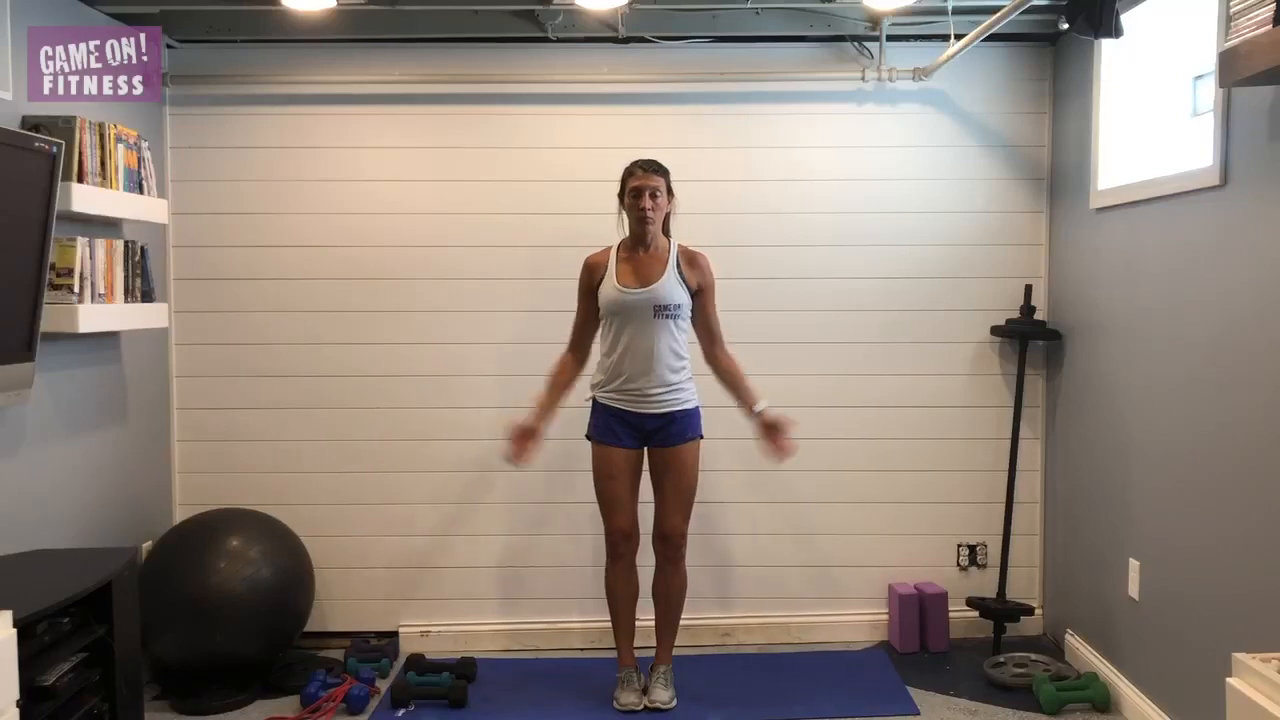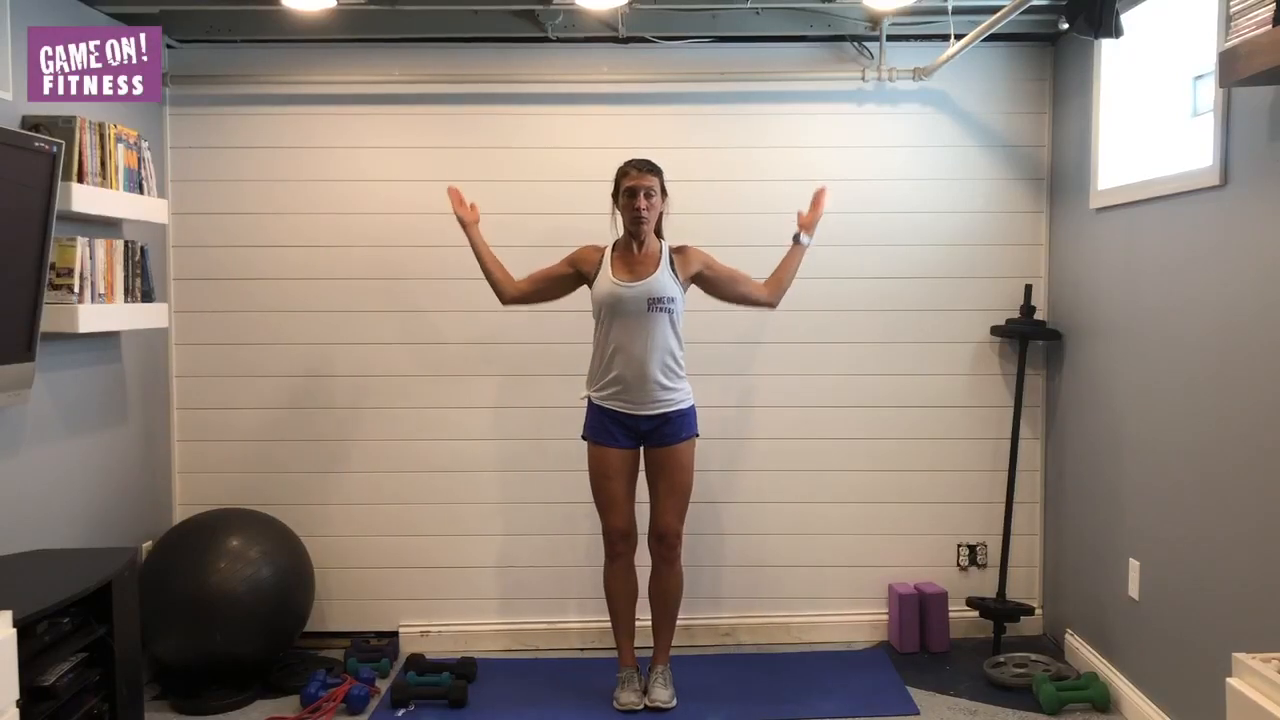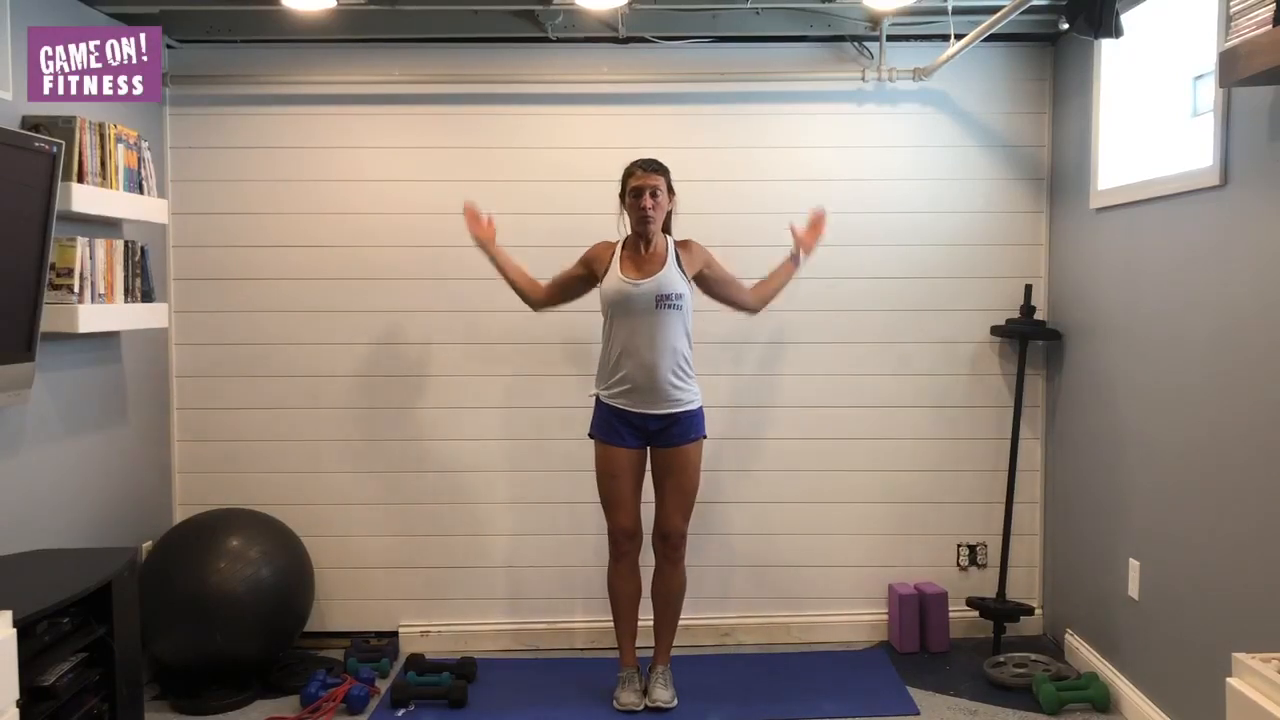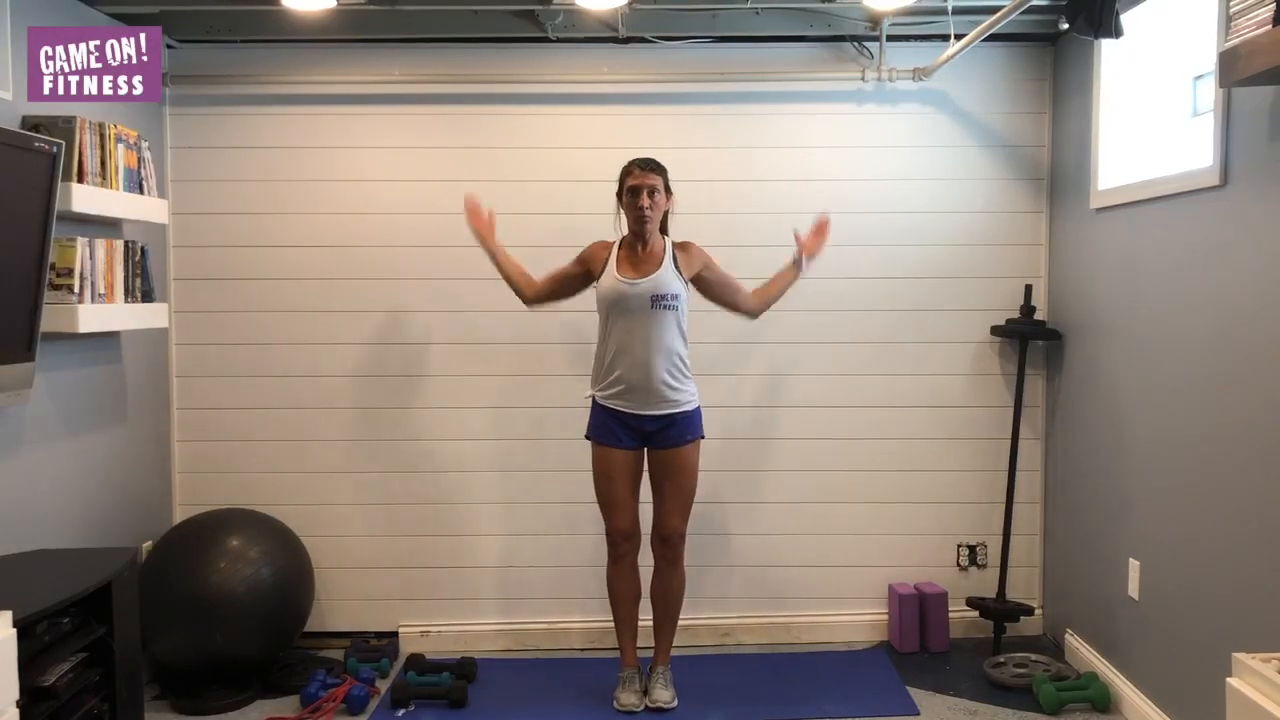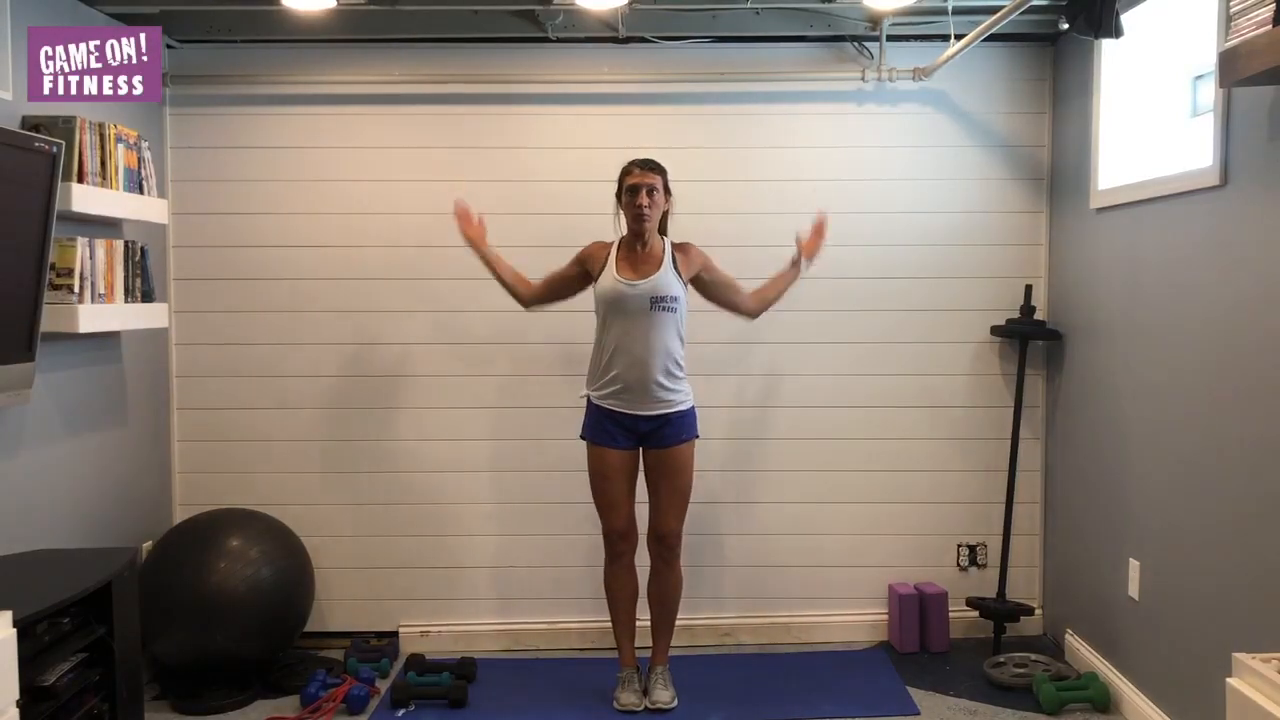
dt=1s
person 1, frame 1
left shoulder: (693, 265)
right shoulder: (597, 265)
left elbow: (715, 350)
right elbow: (577, 351)
left wrist: (757, 411)
right wrist: (539, 417)
left hip: (675, 415)
right hip: (614, 416)
left knee: (671, 542)
right knee: (620, 541)
left ankle: (663, 666)
right ankle: (626, 667)
person 1, frame 2
left shoulder: (686, 260)
right shoulder: (590, 261)
left elbow: (767, 295)
right elbow: (511, 292)
left wrist: (803, 236)
right wrist: (472, 230)
left hip: (671, 415)
right hip: (610, 415)
left knee: (667, 541)
right knee: (618, 541)
left ankle: (661, 666)
right ankle: (627, 668)
person 1, frame 3
left shoulder: (691, 255)
right shoulder: (601, 257)
left elbow: (751, 300)
right elbow: (540, 297)
left wrist: (797, 255)
right wrist: (492, 249)
left hip: (679, 415)
right hip: (618, 414)
left knee: (671, 540)
right knee: (623, 539)
left ankle: (662, 666)
right ankle: (627, 667)
person 1, frame 4
left shoulder: (688, 257)
right shoulder: (598, 256)
left elbow: (750, 304)
right elbow: (534, 293)
left wrist: (800, 260)
right wrist: (491, 244)
left hip: (676, 415)
right hip: (614, 415)
left knee: (670, 541)
right knee: (621, 540)
left ankle: (662, 666)
right ankle: (628, 667)
person 1, frame 5
left shoulder: (688, 258)
right shoulder: (596, 257)
left elbow: (750, 305)
right elbow: (531, 295)
left wrist: (799, 261)
right wrist: (482, 248)
left hip: (671, 415)
right hip: (609, 415)
left knee: (667, 542)
right knee: (618, 541)
left ankle: (661, 666)
right ankle: (627, 668)
